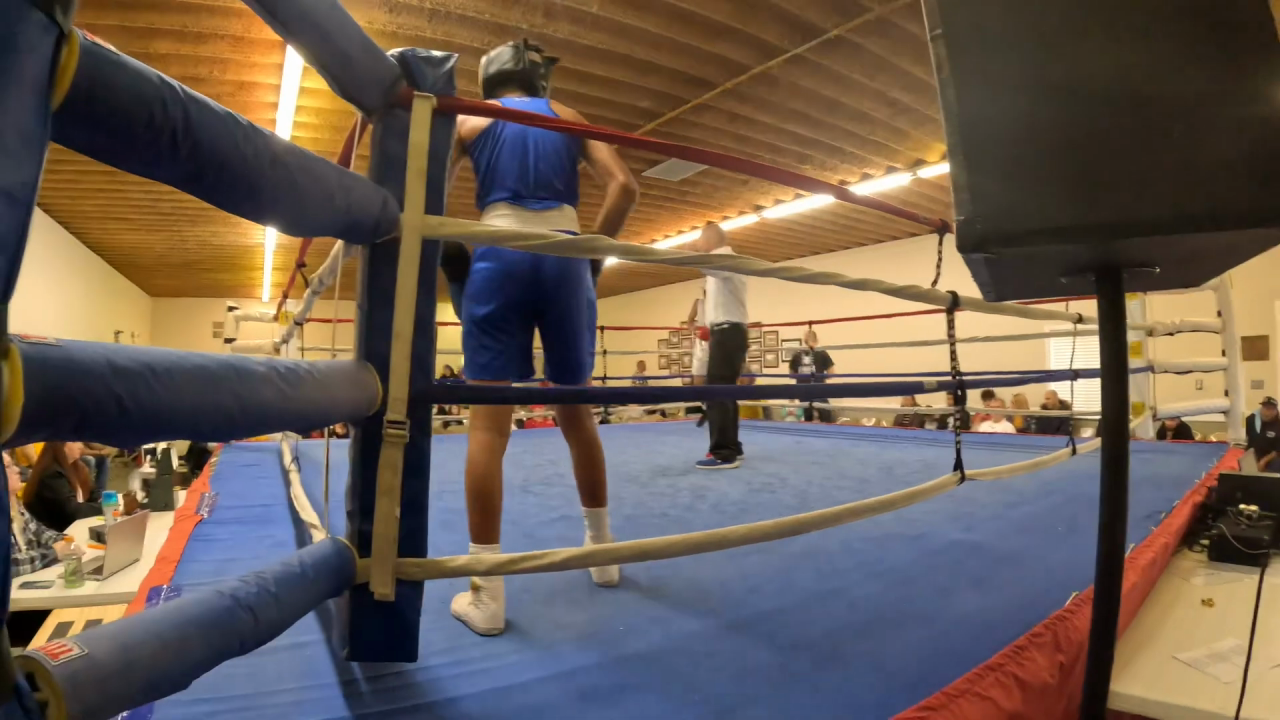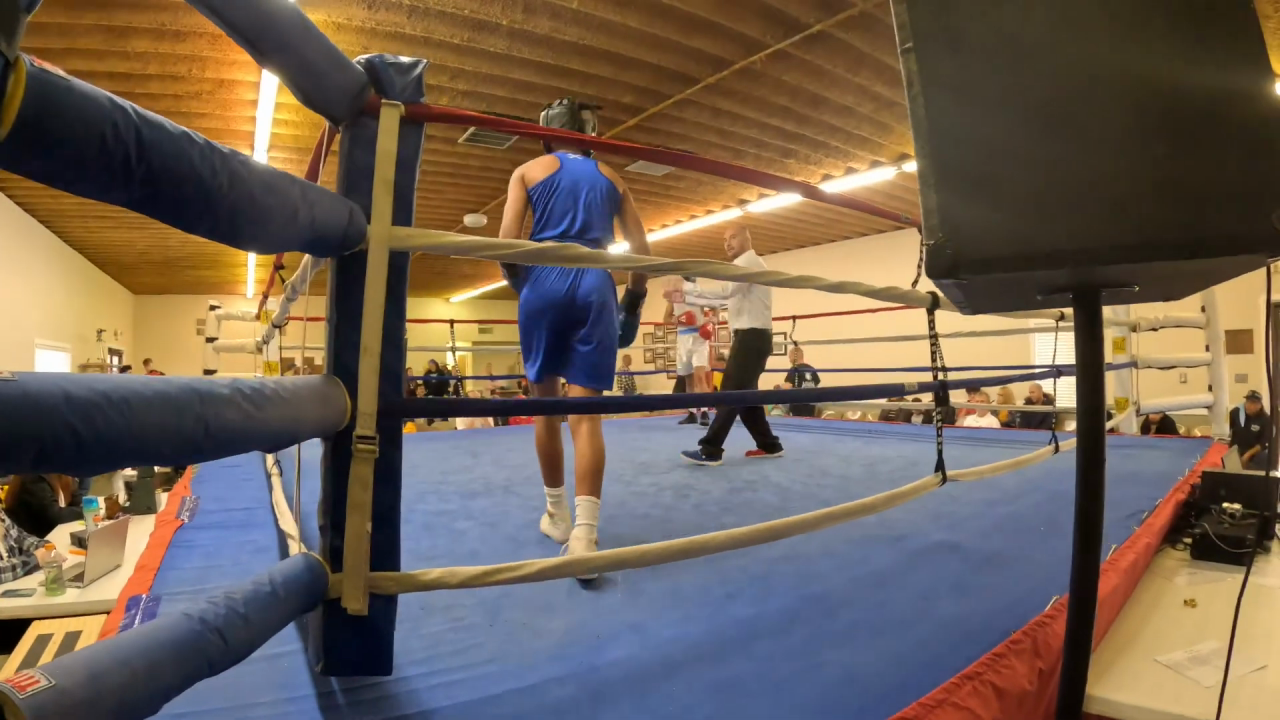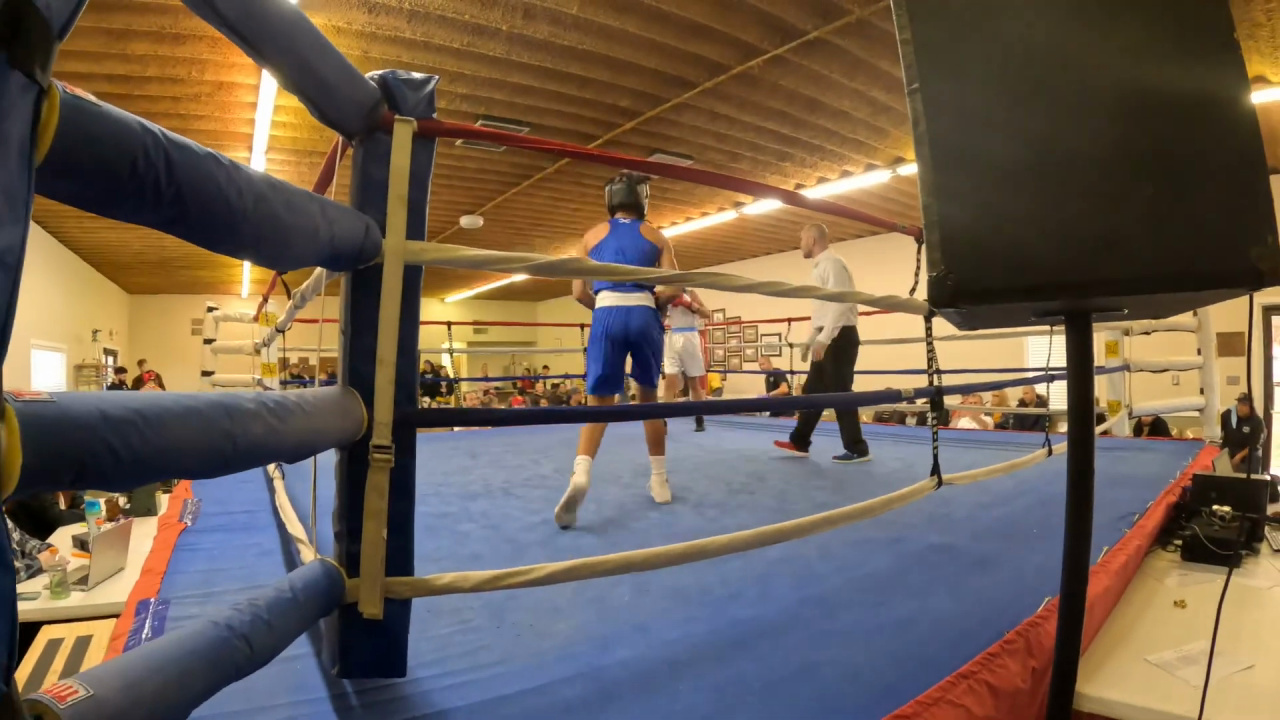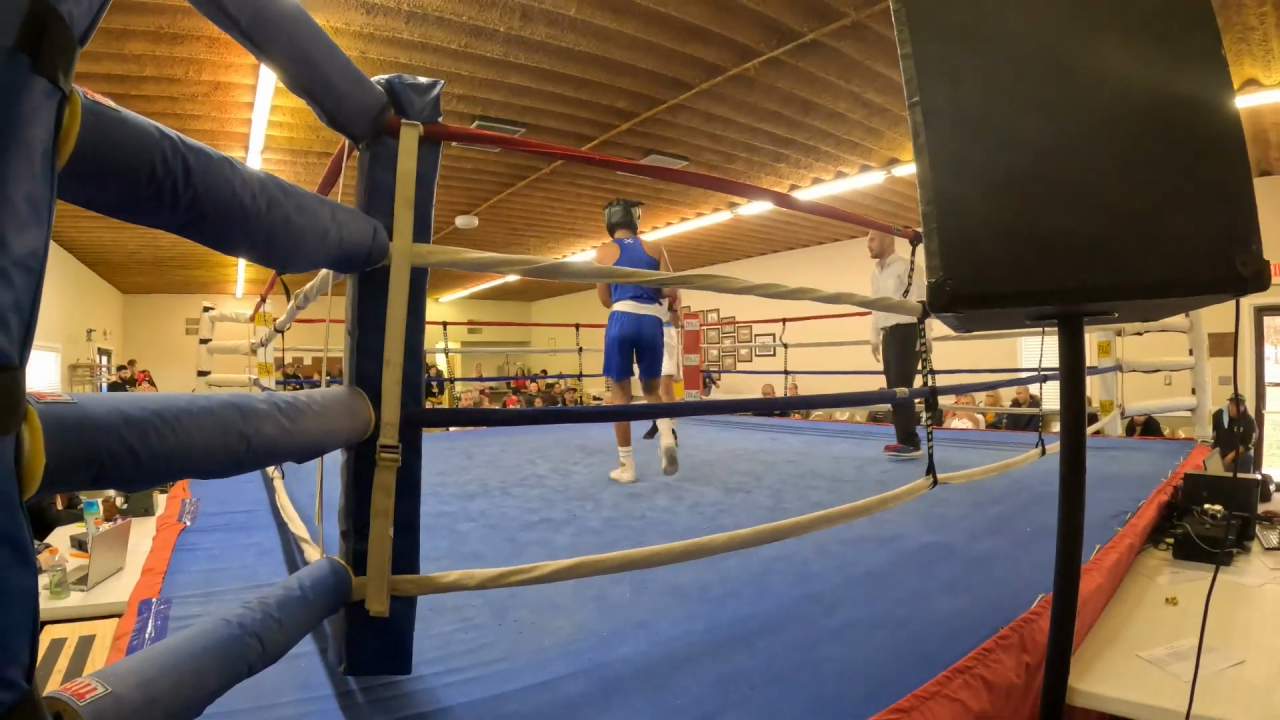
dt=0.7s
person 1, frame 1
left shoulder: (470, 119)
right shoulder: (567, 117)
right elbow: (625, 185)
left hip: (501, 255)
right hip: (563, 255)
left knee: (488, 422)
right knee: (576, 414)
left ankle: (486, 591)
right ankle: (602, 552)
person 1, frame 2
left shoulder: (528, 171)
right shoulder: (611, 177)
left elbow: (507, 242)
right elbow: (641, 250)
left wrist: (519, 278)
right wrist: (634, 301)
left hip: (546, 281)
right hip: (595, 285)
left knee: (546, 405)
right knee: (585, 414)
left ankle: (557, 516)
right ankle: (583, 536)
person 1, frame 3
left shoulder: (593, 235)
right shoulder: (655, 235)
left elbow: (579, 294)
right elbow: (675, 289)
left hip: (608, 317)
right hip: (644, 316)
left knee: (598, 409)
right knee: (648, 401)
left ankle: (580, 477)
right ankle: (659, 482)
person 1, frame 4
left shoulder: (604, 251)
right shoulder: (653, 250)
left elbow: (605, 300)
right elbow: (671, 291)
left hip: (622, 320)
right hip: (651, 322)
left knee: (621, 395)
right knee: (651, 390)
left ankle: (627, 465)
right ankle: (666, 436)
person 2, frame 1
left shoulder: (723, 258)
left elbow: (713, 266)
left hip: (726, 332)
right hip: (729, 333)
left ankle: (724, 453)
right ankle: (731, 447)
person 2, frame 2
left shoulder: (749, 263)
right shoulder: (742, 266)
left elbow: (724, 290)
right elbow: (726, 298)
left wrist: (686, 289)
right wrist: (686, 298)
left hip: (752, 337)
right hip: (748, 337)
left knee: (731, 393)
right knee: (744, 394)
left ankle: (709, 450)
right ankle: (769, 445)
person 2, frame 3
left shoulder: (832, 264)
right shoulder: (821, 266)
left elbow: (838, 305)
left wrist: (823, 339)
right wrist: (812, 339)
left hip: (840, 337)
right hip: (827, 339)
left knee: (839, 393)
right knee: (813, 391)
left ankle: (857, 449)
right ankle: (799, 442)
person 2, frame 4
left shoulder: (907, 267)
right shoulder: (877, 272)
left elbow: (920, 302)
right wrist: (876, 339)
left hip: (906, 333)
right hip: (888, 334)
left knee: (901, 386)
right knee: (894, 388)
left ankle: (910, 441)
right ankle: (908, 439)
